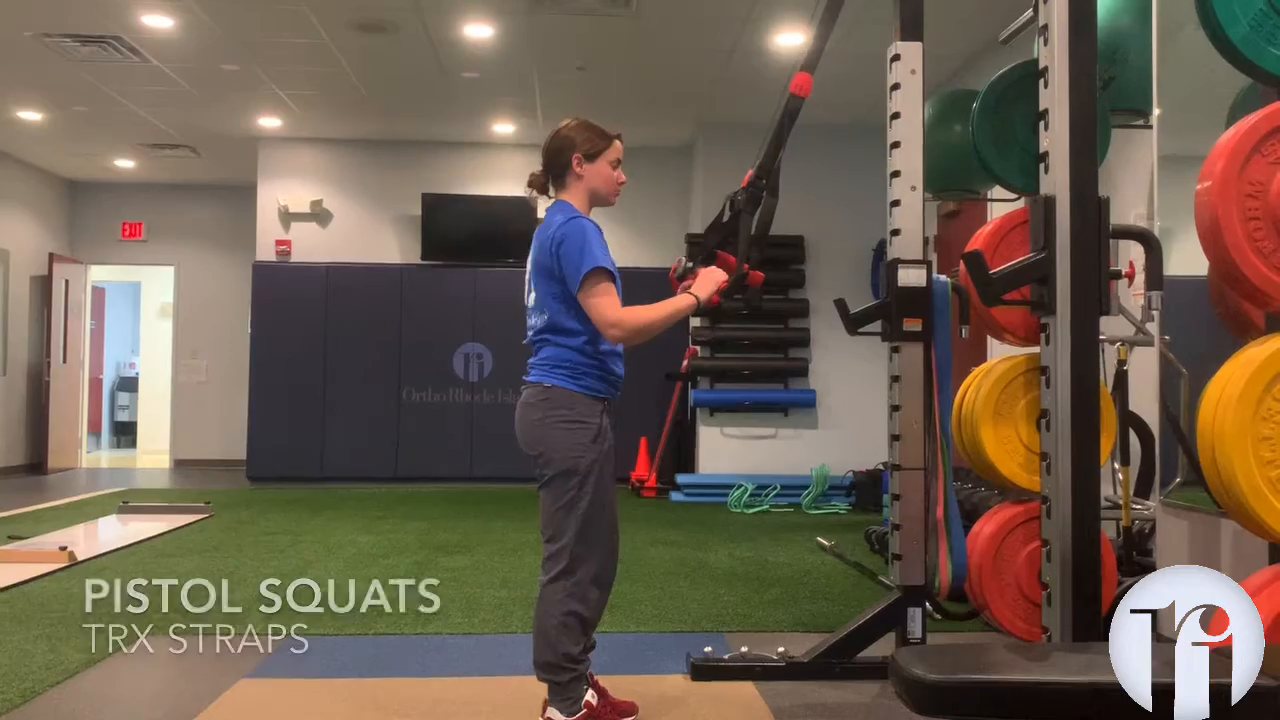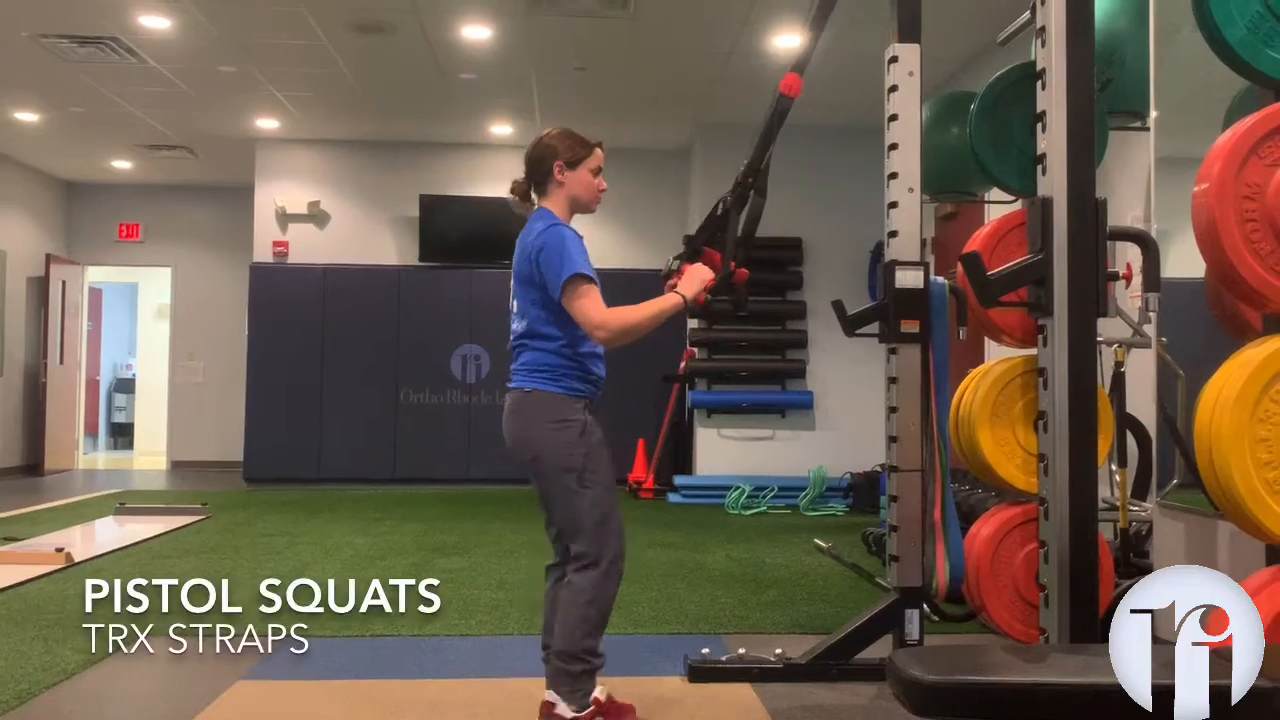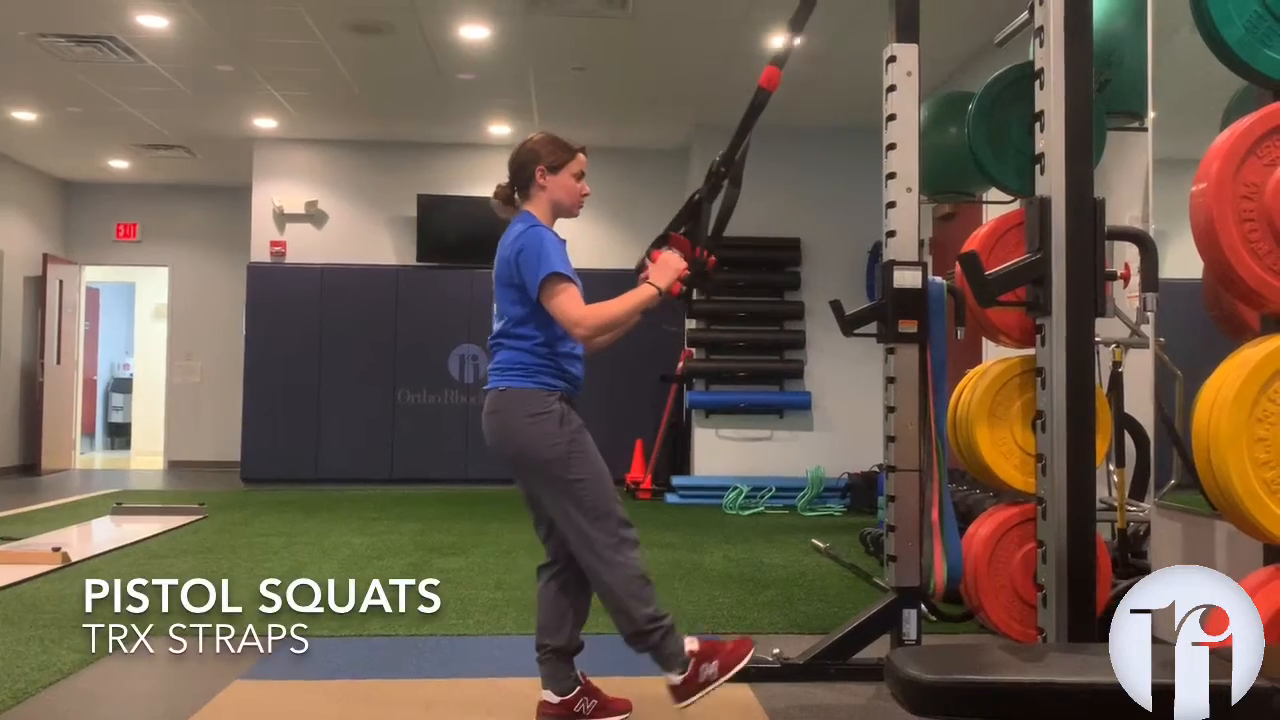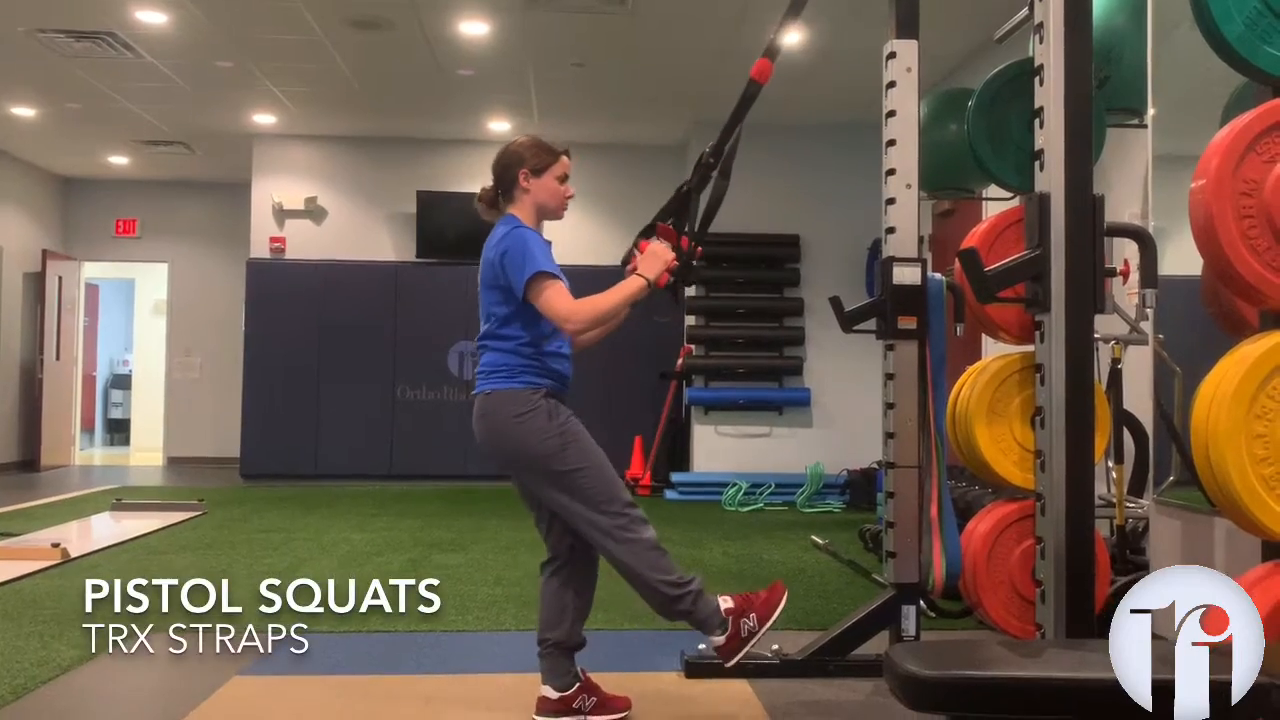
dt=0.3s
person 1, frame 1
left shoulder: (557, 229)
right shoulder: (576, 230)
left elbow: (597, 328)
right elbow: (613, 323)
left wrist: (683, 298)
right wrist: (694, 296)
left hip: (561, 406)
right hip: (570, 410)
left knee: (587, 557)
right knee: (577, 560)
person 1, frame 2
left shoulder: (541, 236)
right shoulder: (556, 237)
left elbow: (587, 333)
right elbow: (601, 324)
left wrist: (669, 304)
right wrist: (681, 295)
left hip: (541, 410)
right hip: (555, 411)
left knee: (577, 552)
right knee: (599, 552)
person 1, frame 3
left shoulder: (527, 240)
right shoulder: (534, 239)
left elbow: (575, 335)
right elbow: (581, 322)
left wrist: (648, 292)
right wrist: (653, 285)
left hip: (520, 411)
right hip: (534, 409)
left knee: (568, 551)
right knee: (607, 536)
right ankle: (679, 662)
person 1, frame 4
left shoulder: (518, 242)
right shoulder: (518, 240)
left elbow: (571, 337)
right elbow: (572, 318)
left wrist: (634, 288)
right wrist: (643, 276)
left hip: (511, 411)
right hip: (522, 408)
left knee: (573, 542)
right knee: (616, 521)
right ankle: (718, 621)
